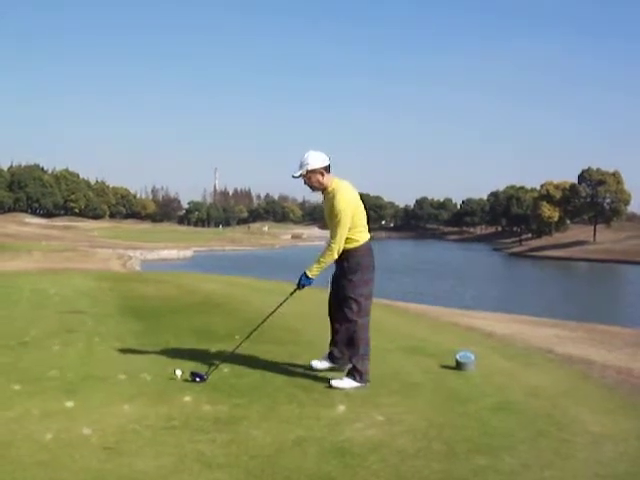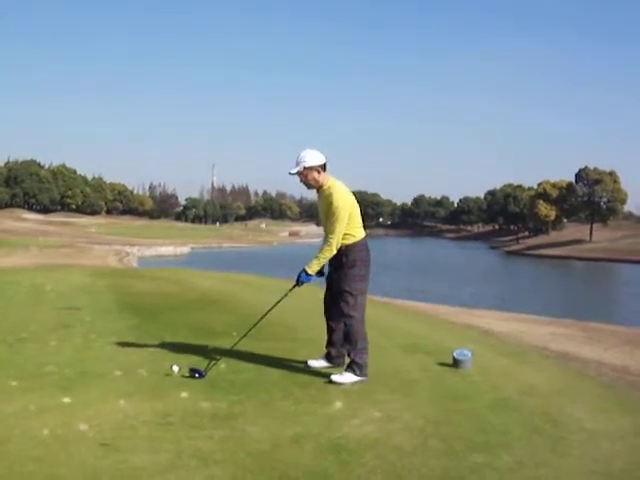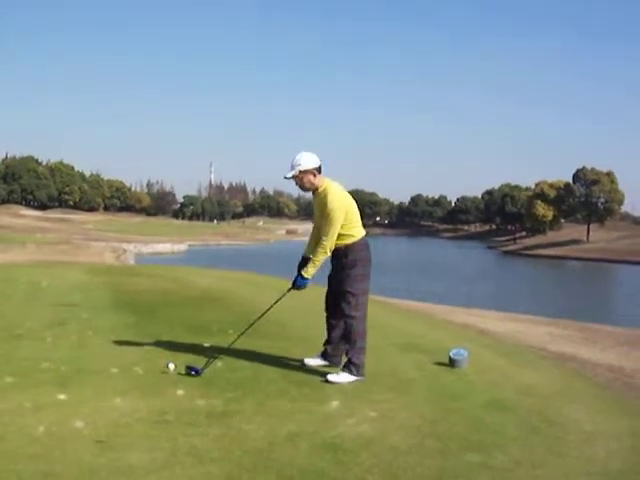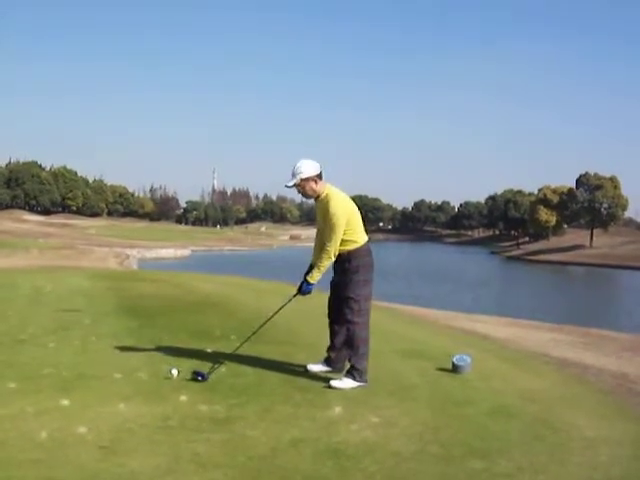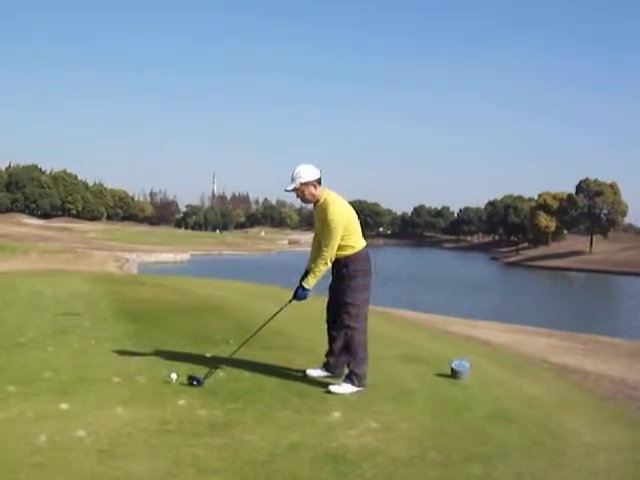
dt=0.5s
person 1, frame 1
left shoulder: (341, 198)
right shoulder: (335, 189)
left elbow: (334, 246)
left wrist: (310, 273)
left hip: (356, 258)
right hip: (346, 257)
left knee: (355, 316)
right knee: (337, 311)
left ankle: (359, 374)
right ankle: (338, 357)
person 1, frame 2
left shoulder: (337, 195)
right shoulder: (323, 191)
left elbow: (333, 241)
left wrist: (310, 268)
right wrist: (320, 262)
left hip: (353, 255)
right hip: (339, 254)
left knee: (349, 311)
right knee: (332, 309)
left ankle: (358, 367)
right ankle: (334, 356)
person 1, frame 3
left shoulder: (333, 198)
right shoulder: (319, 193)
left elbow: (326, 243)
right elbow: (318, 229)
left wrist: (307, 273)
right wrist: (305, 258)
left hip: (354, 254)
right hip: (341, 254)
left knee: (351, 310)
right knee: (334, 307)
left ankle: (355, 368)
right ankle: (332, 354)
person 1, frame 4
left shoulder: (336, 204)
right shoulder: (321, 200)
left elbow: (330, 250)
right elbow: (321, 236)
left wrist: (312, 279)
right wrist: (311, 267)
left hip: (357, 259)
right hip: (343, 259)
left knee: (354, 316)
right knee: (336, 312)
left ankle: (358, 373)
right ankle: (335, 360)
person 1, frame 5
left shoulder: (334, 209)
right shoulder: (319, 205)
left elbow: (327, 255)
right elbow: (318, 241)
left wrist: (307, 284)
right wrist: (307, 272)
left hip: (355, 264)
right hip: (341, 264)
left knee: (351, 321)
right knee: (334, 317)
left ankle: (356, 379)
right ankle: (333, 366)
